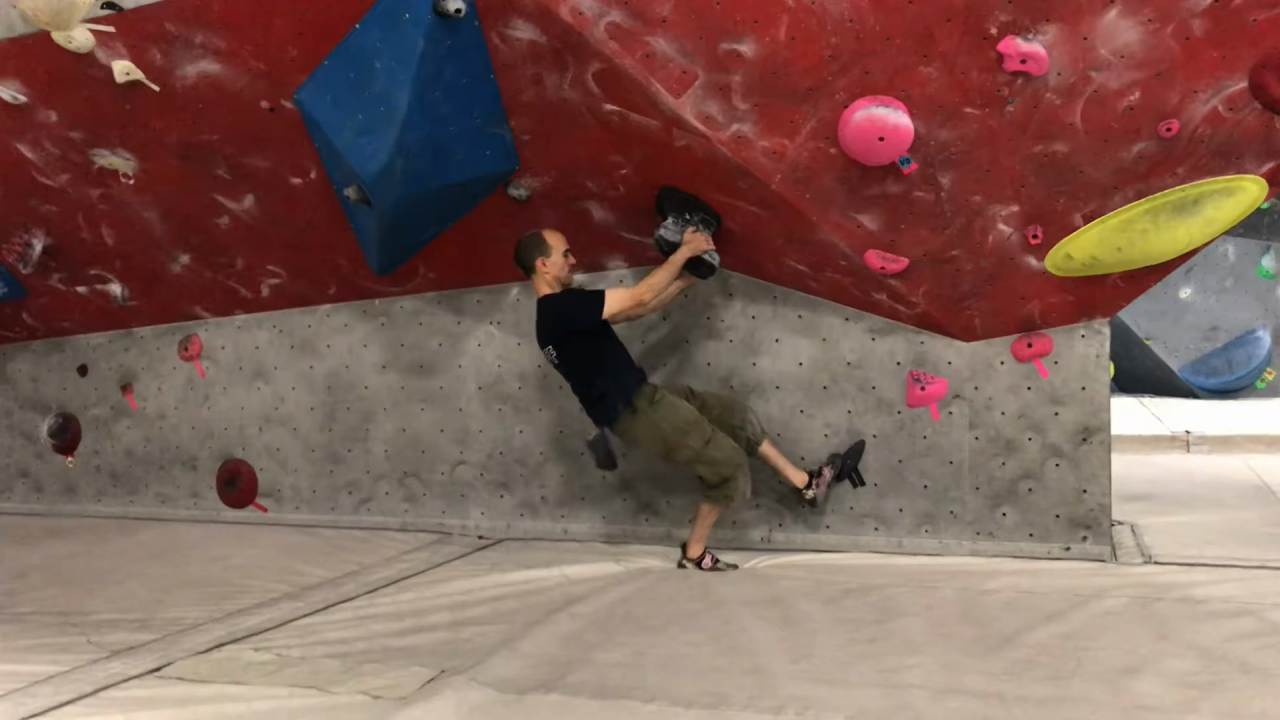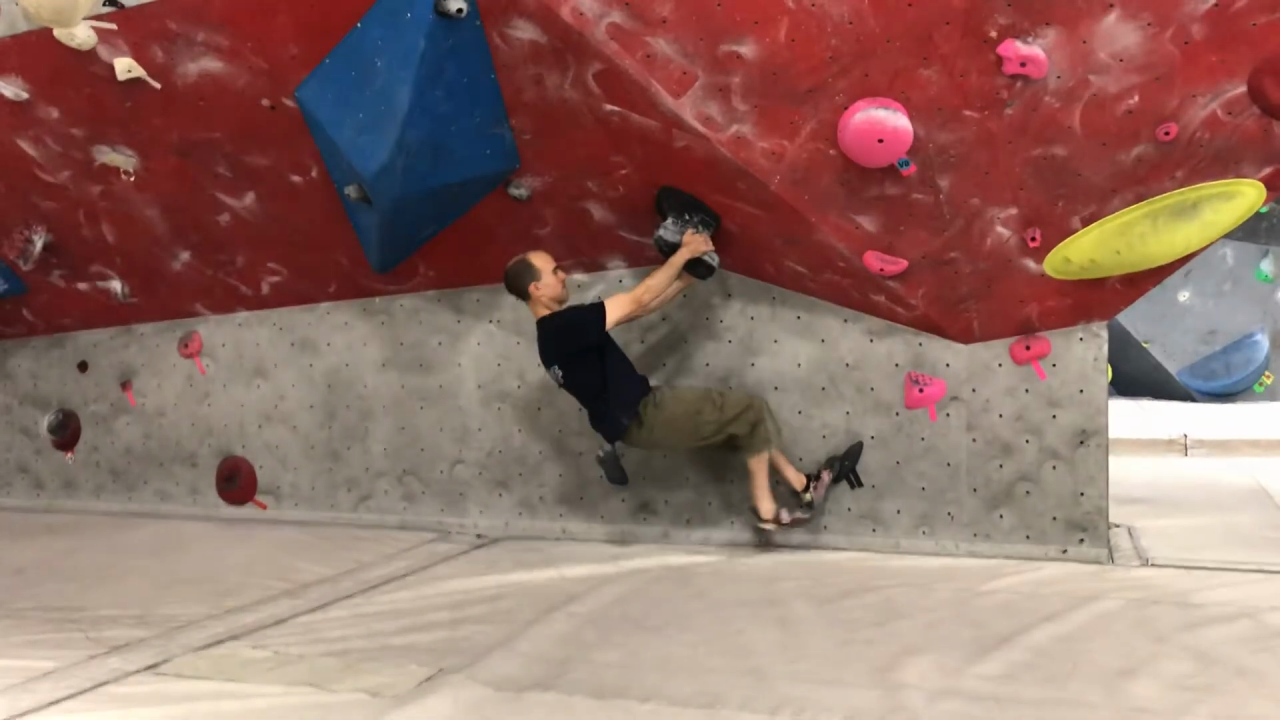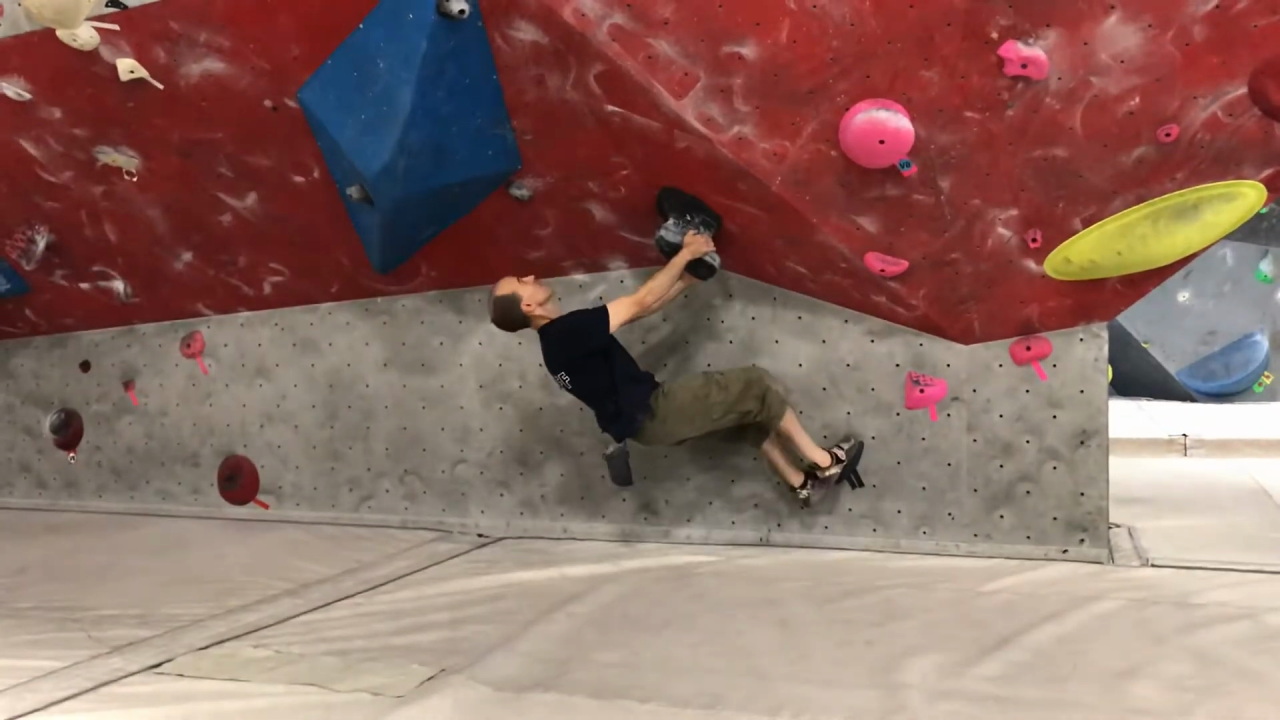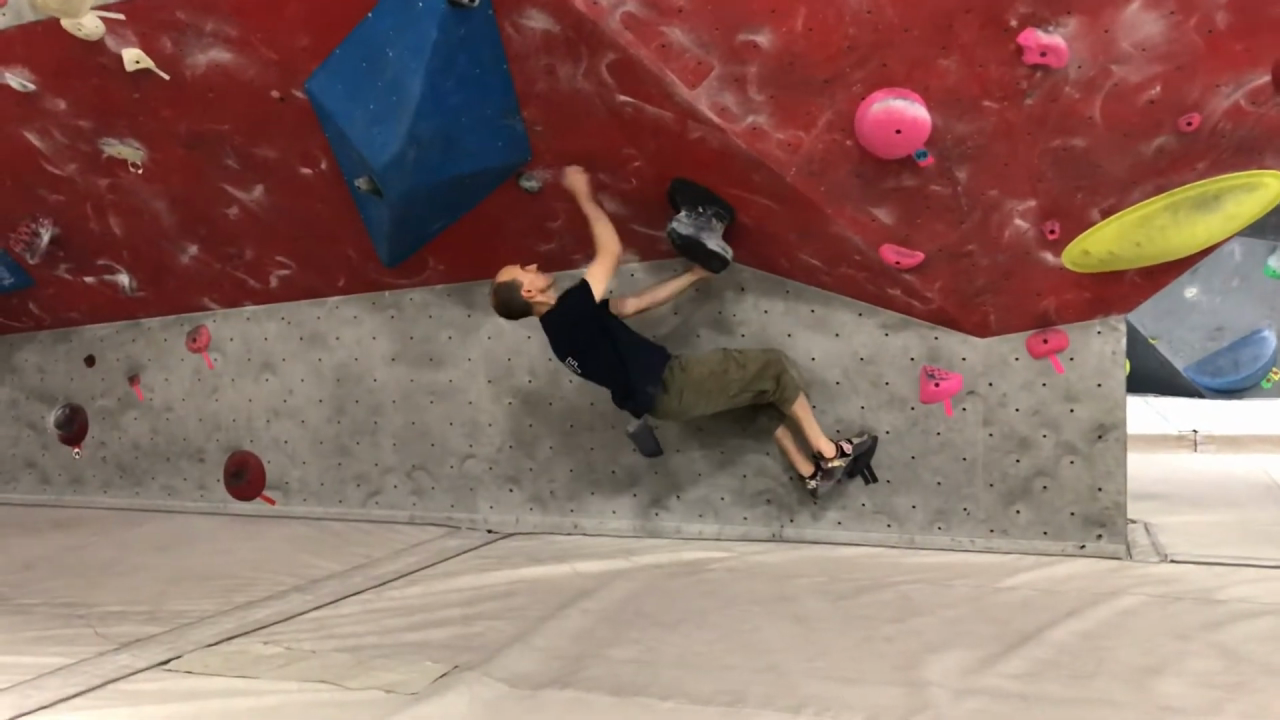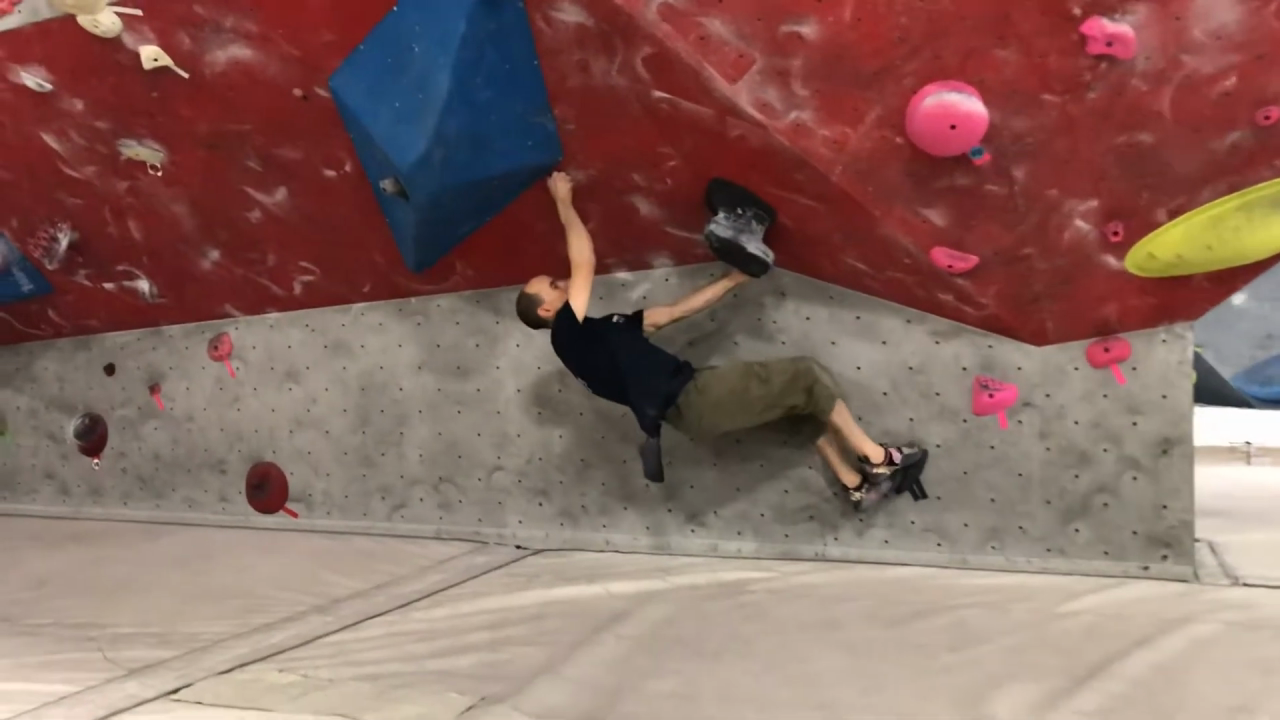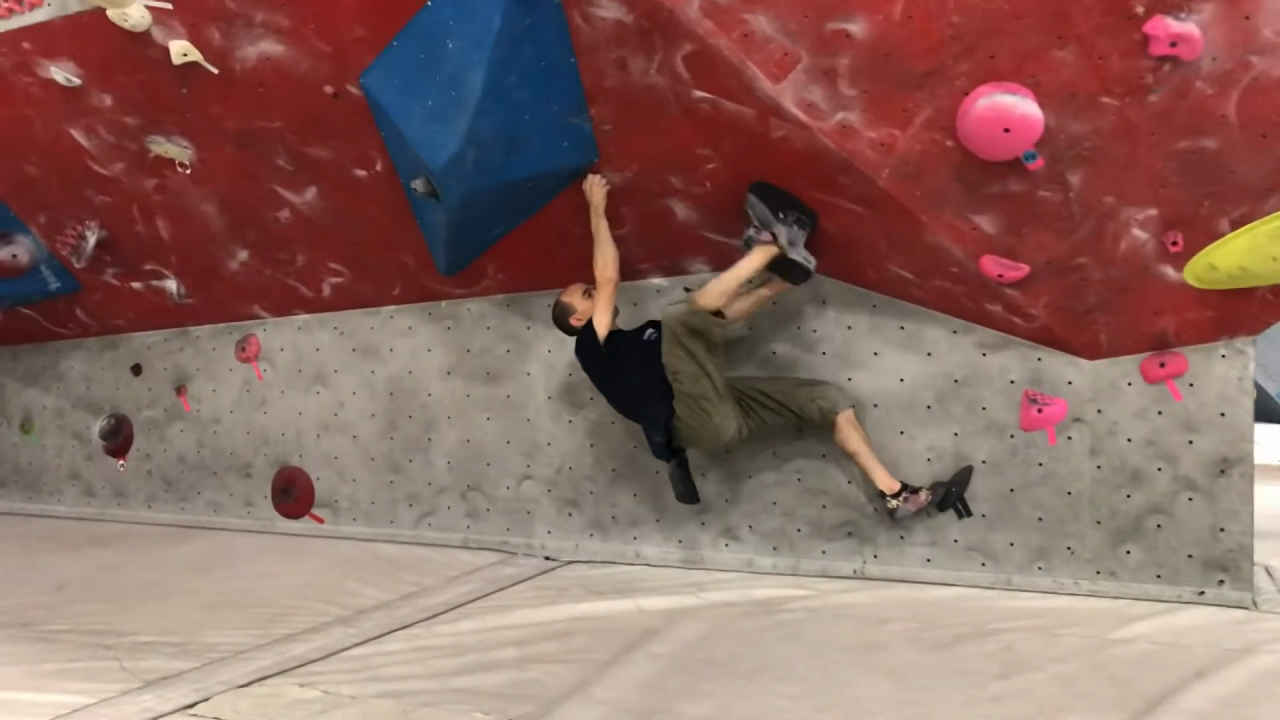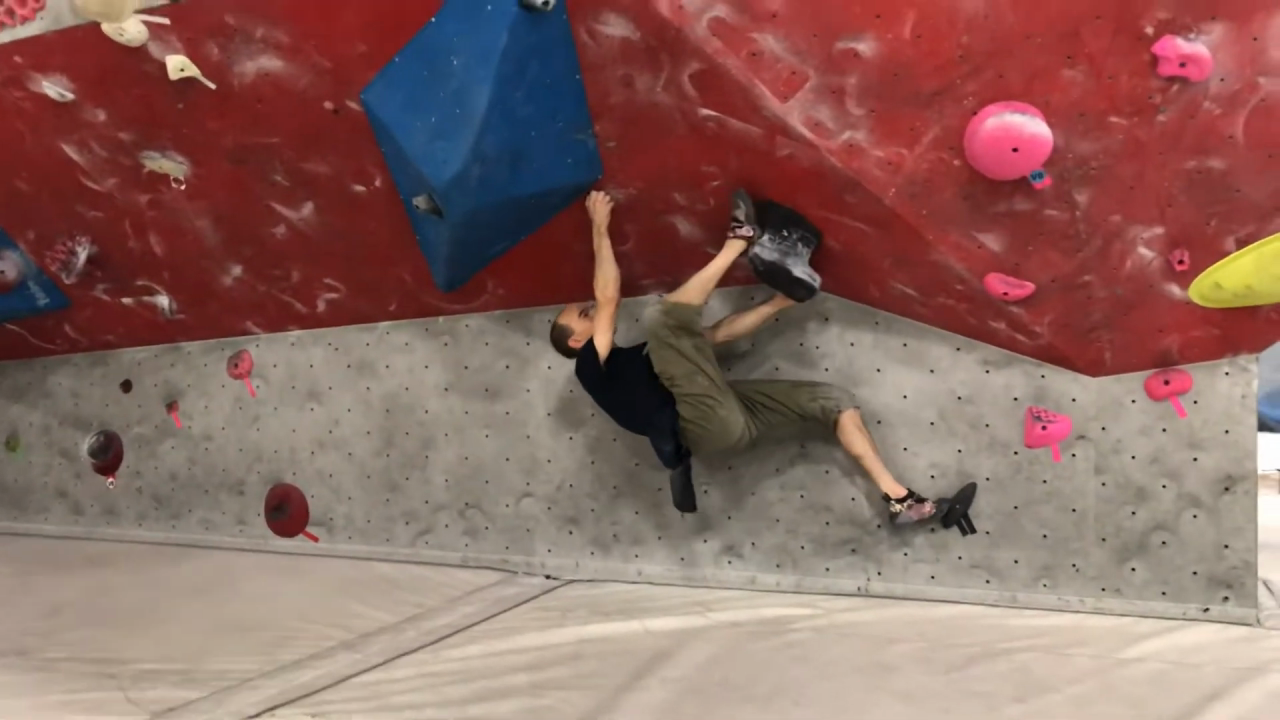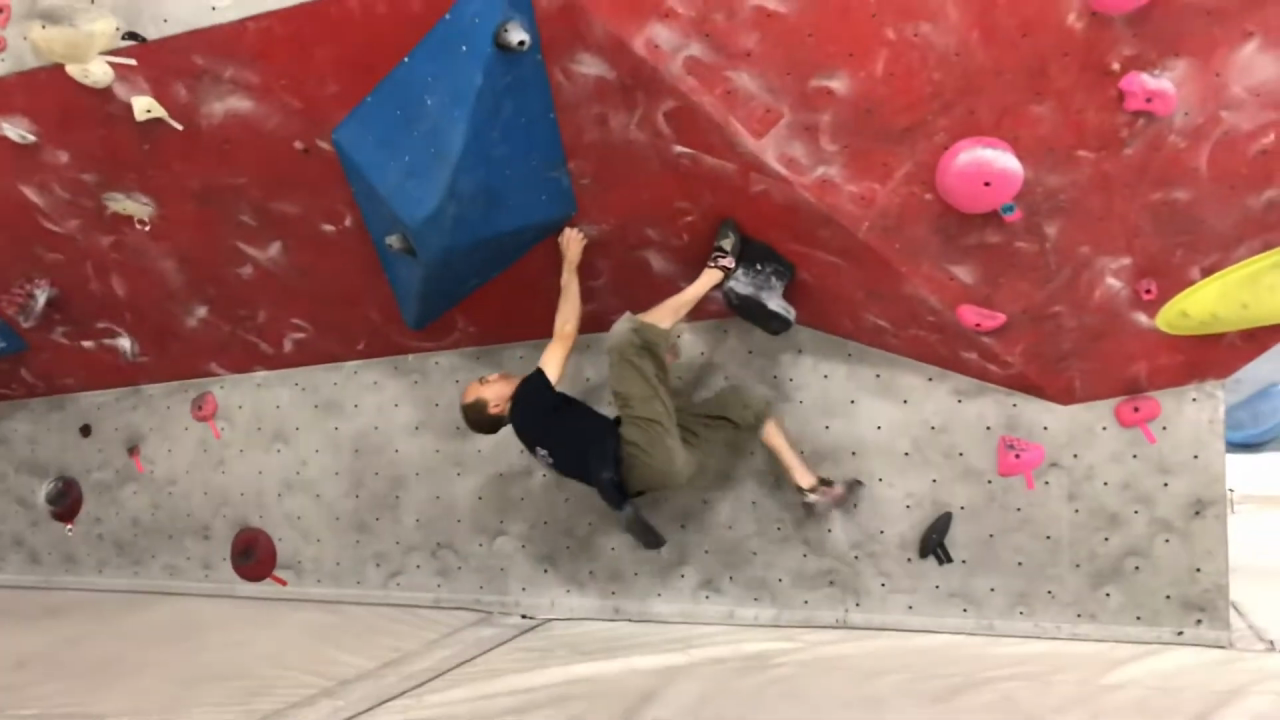
dt=0.5s
person 1, frame 1
left shoulder: (558, 313)
right shoulder: (561, 307)
left elbow: (635, 310)
right elbow: (638, 299)
left wrist: (688, 277)
right wrist: (685, 251)
left hip: (641, 398)
right hip: (635, 411)
left knee: (737, 416)
right knee: (729, 463)
left ankle: (806, 483)
right ankle: (694, 552)
person 1, frame 2
left shoulder: (559, 330)
right shoulder: (563, 328)
left elbow: (635, 307)
right elbow: (636, 303)
left wrist: (687, 276)
right wrist: (684, 253)
left hip: (638, 410)
right hip: (641, 418)
left knee: (739, 410)
right knee: (752, 410)
left ankle: (802, 485)
right ankle: (766, 509)
person 1, frame 3
left shoulder: (562, 337)
right shoulder: (568, 332)
left elbow: (636, 309)
right elbow: (641, 303)
left wrist: (688, 277)
right wrist: (686, 254)
left hip: (648, 416)
right hip: (653, 415)
left knee: (751, 406)
right knee: (757, 386)
left ankle: (801, 483)
right ankle: (820, 460)
person 1, frame 4
left shoulder: (566, 321)
right shoulder: (568, 313)
left elbow: (637, 303)
right elbow: (610, 252)
left wrist: (695, 274)
right wrist: (583, 195)
left hip: (660, 392)
right hip: (669, 387)
left knee: (763, 386)
right knee: (774, 367)
left ankle: (811, 472)
right ankle: (827, 451)
person 1, frame 5
left shoulder: (605, 328)
right shoulder: (568, 335)
left elbow: (672, 312)
right elbow: (585, 263)
left wrist: (733, 279)
right wrist: (564, 202)
left hip: (694, 396)
right hip: (694, 404)
left knee: (802, 396)
right knee: (805, 375)
left ankle: (857, 485)
right ankle: (875, 457)
person 1, frame 6
left shoulder: (646, 335)
right shoulder: (593, 348)
left elbow: (717, 312)
right elbow: (608, 278)
left wrist: (771, 287)
right wrist: (597, 209)
left hip: (723, 412)
right hip: (700, 420)
left knee: (827, 398)
right knee: (684, 318)
left ankle: (894, 493)
right ankle: (767, 247)
person 1, frame 7
left shoulder: (637, 357)
right shoulder: (592, 369)
left elbow: (714, 334)
right elbow: (608, 298)
left wrist: (777, 304)
right wrist: (600, 228)
left hip: (729, 416)
right hip: (709, 423)
left knee: (832, 400)
right knee: (666, 316)
left ankle: (898, 499)
right ankle: (736, 243)
person 1, frame 8
left shoulder: (537, 422)
right shoulder: (529, 405)
right elbow: (564, 335)
left wrist: (650, 369)
right wrist: (569, 265)
left hip: (655, 457)
right hip: (650, 458)
left knee: (746, 401)
right knee: (627, 333)
left ankle: (810, 487)
right ankle: (714, 273)
